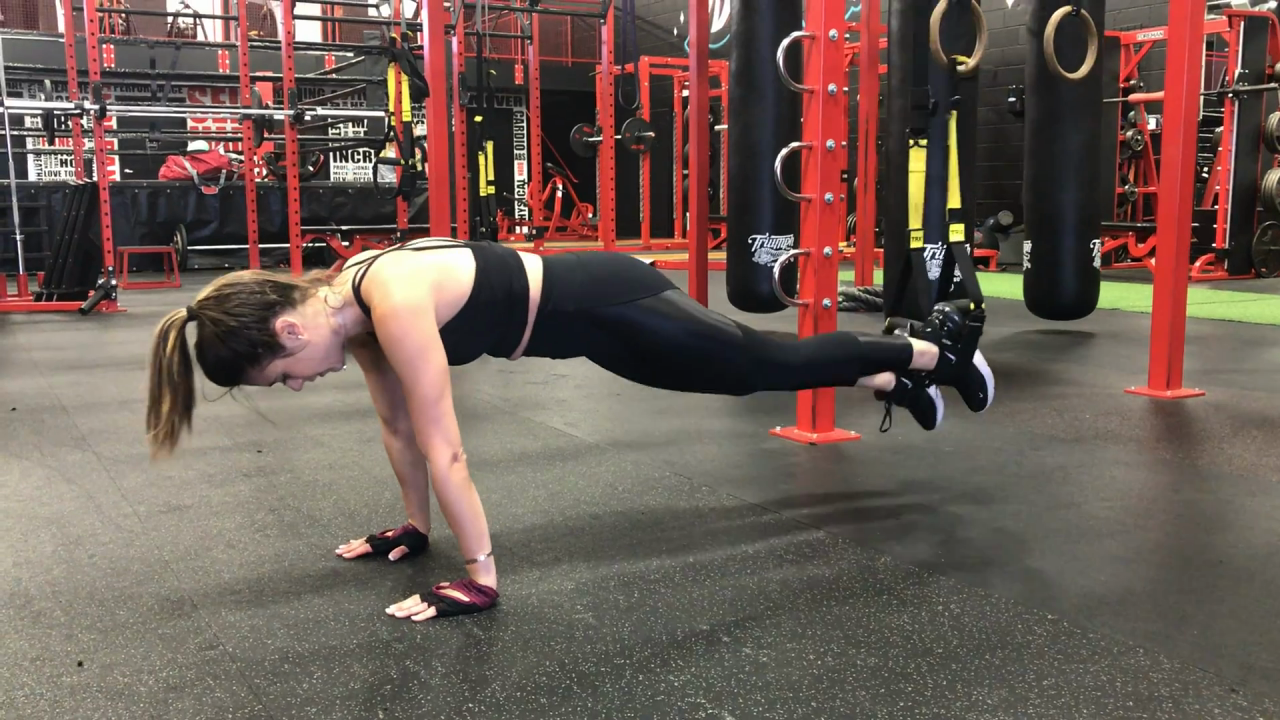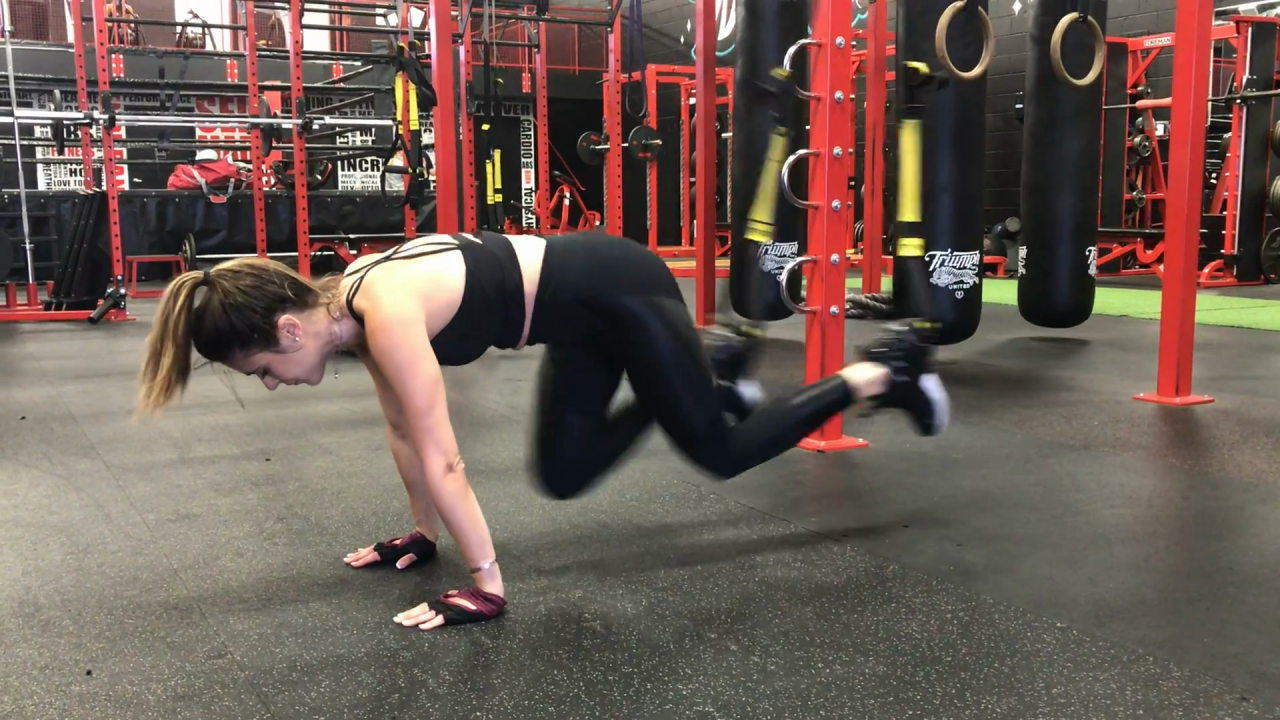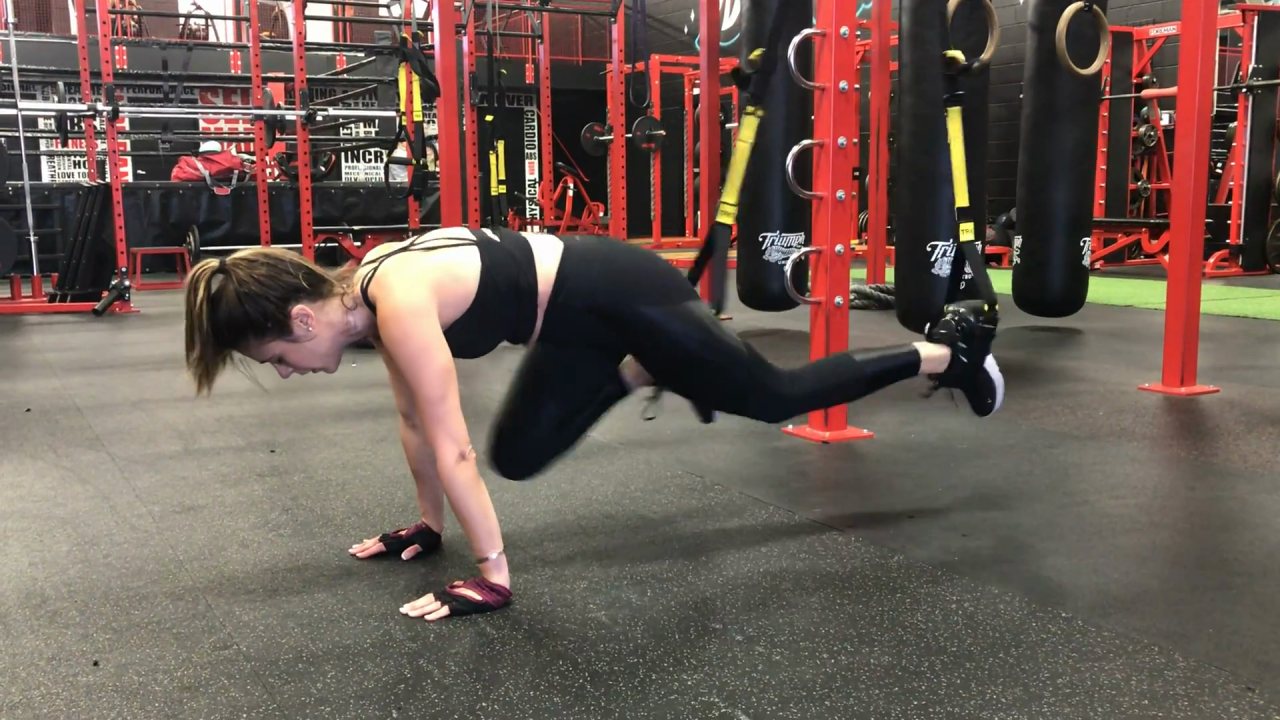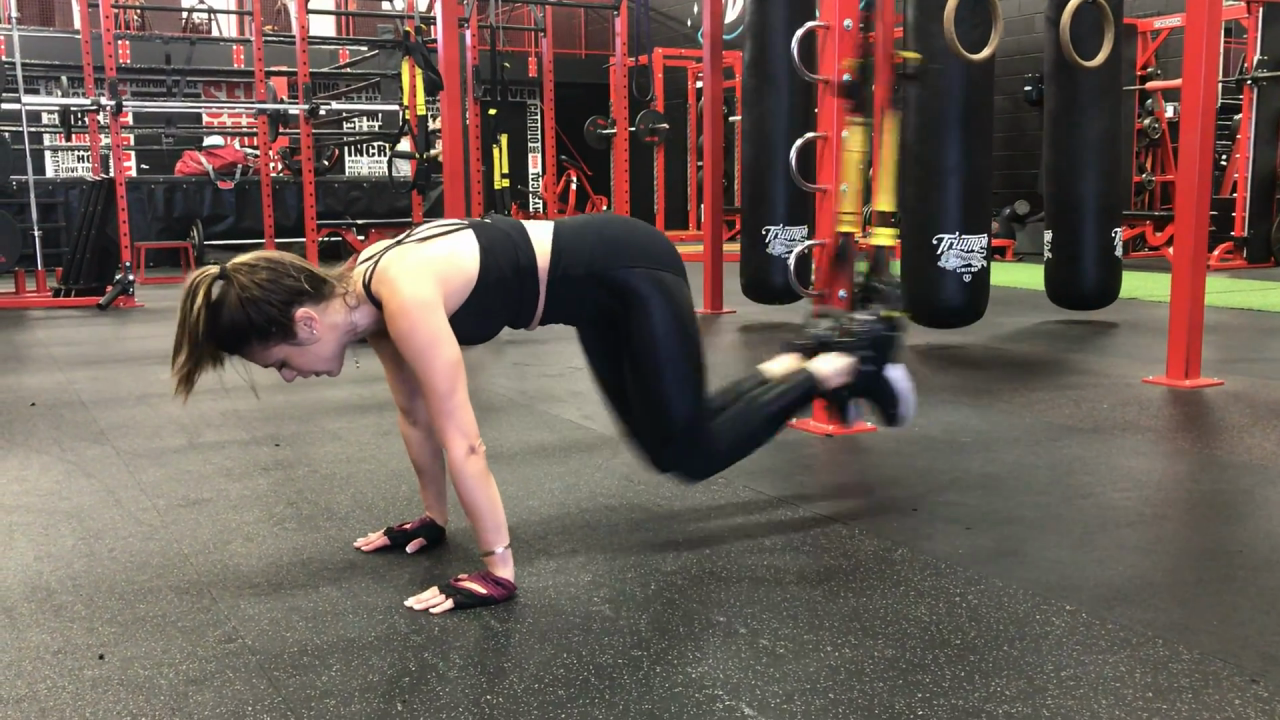
dt=1s
person 1, frame 1
left shoulder: (391, 302)
right shoulder: (350, 305)
left elbow: (442, 446)
right elbow: (397, 425)
left wrist: (482, 575)
right wrist: (414, 526)
left hip: (610, 307)
right hip: (586, 315)
left knee: (775, 363)
right knee: (755, 375)
left ankle: (936, 350)
right ankle: (898, 386)
person 1, frame 2
left shoulder: (386, 314)
right shoulder: (346, 304)
left elbow: (442, 458)
right elbow: (404, 431)
left wrist: (486, 584)
right wrist: (422, 533)
left hip: (612, 294)
right hip: (579, 303)
left knee: (722, 450)
right knee: (564, 478)
left ankle: (880, 373)
right ankle: (706, 377)
person 1, frame 3
left shoulder: (395, 304)
right shoulder: (370, 286)
left elbow: (452, 446)
right elbow: (414, 420)
left wrist: (492, 574)
right wrist: (426, 523)
left hip: (619, 296)
right hip: (585, 307)
left knee: (775, 394)
right knee: (517, 455)
left ankle: (948, 353)
right ankle: (639, 371)
person 1, frame 4
left shoulder: (403, 296)
right shoulder: (359, 291)
left elbow: (460, 439)
right elbow: (413, 413)
left wrist: (498, 568)
right wrist: (433, 519)
left hip: (626, 269)
right hip: (588, 280)
left knee: (693, 453)
right knee: (678, 437)
left ankle: (846, 366)
right ankle: (806, 359)
